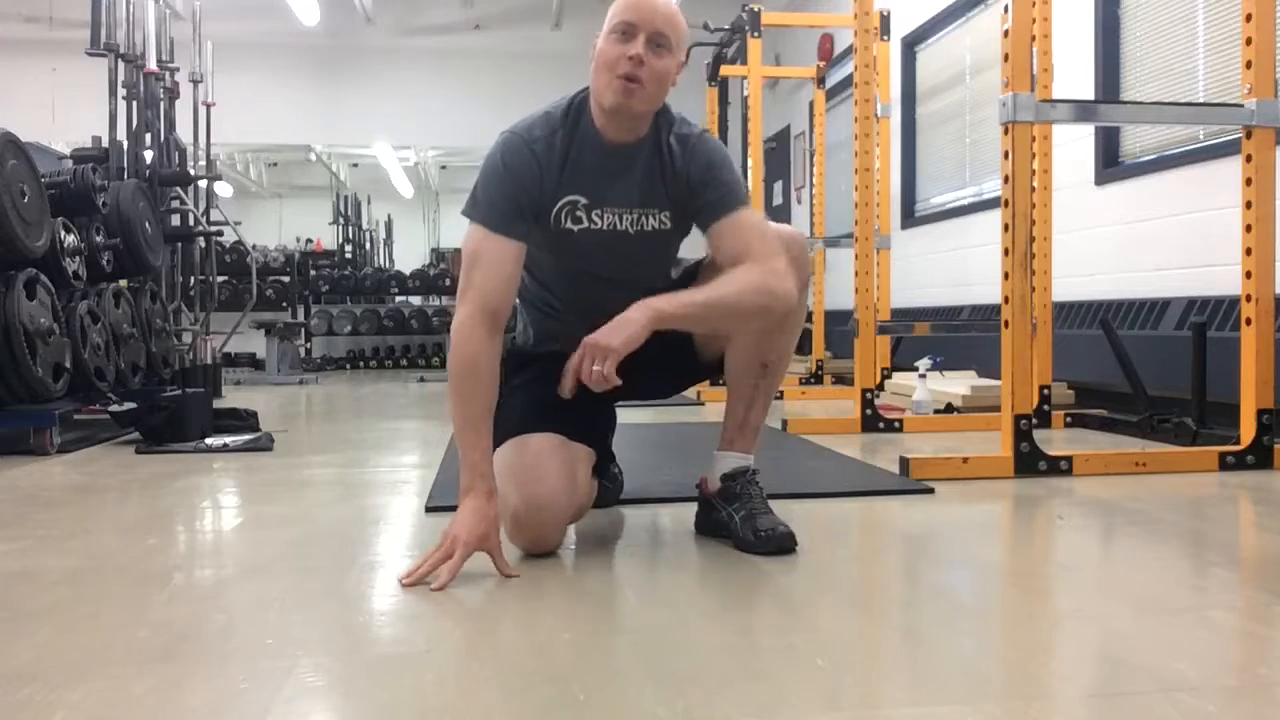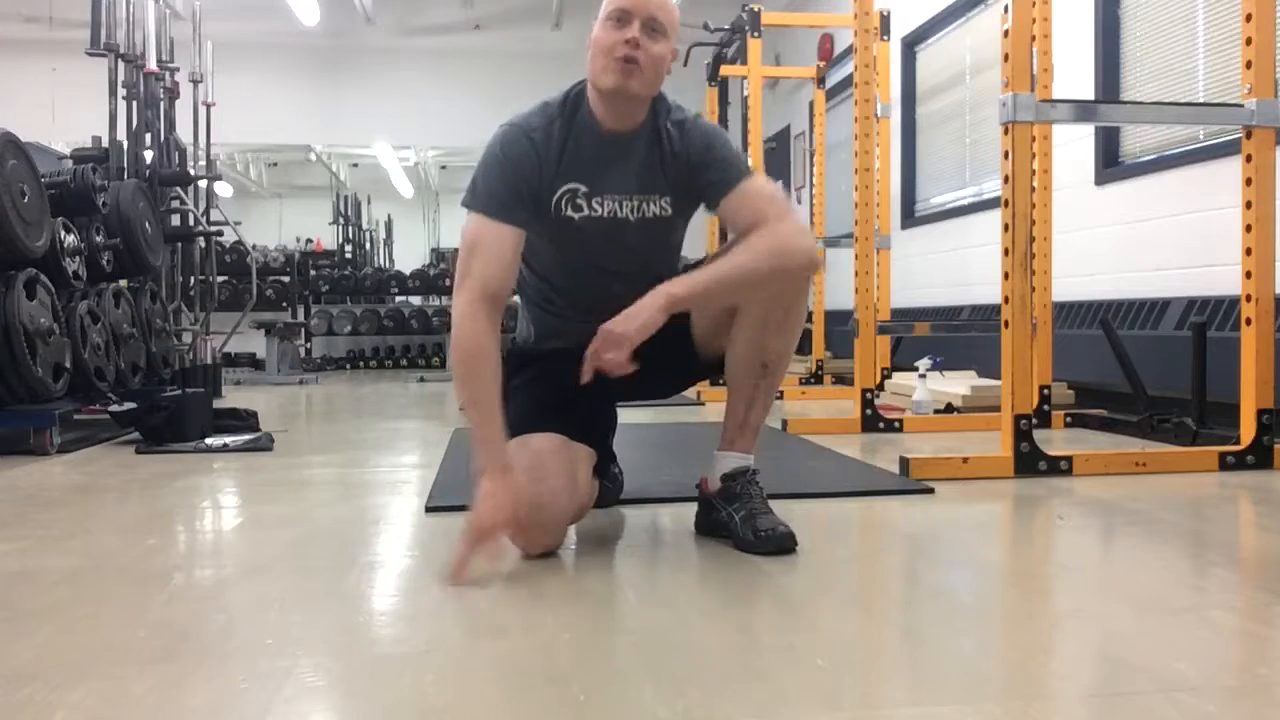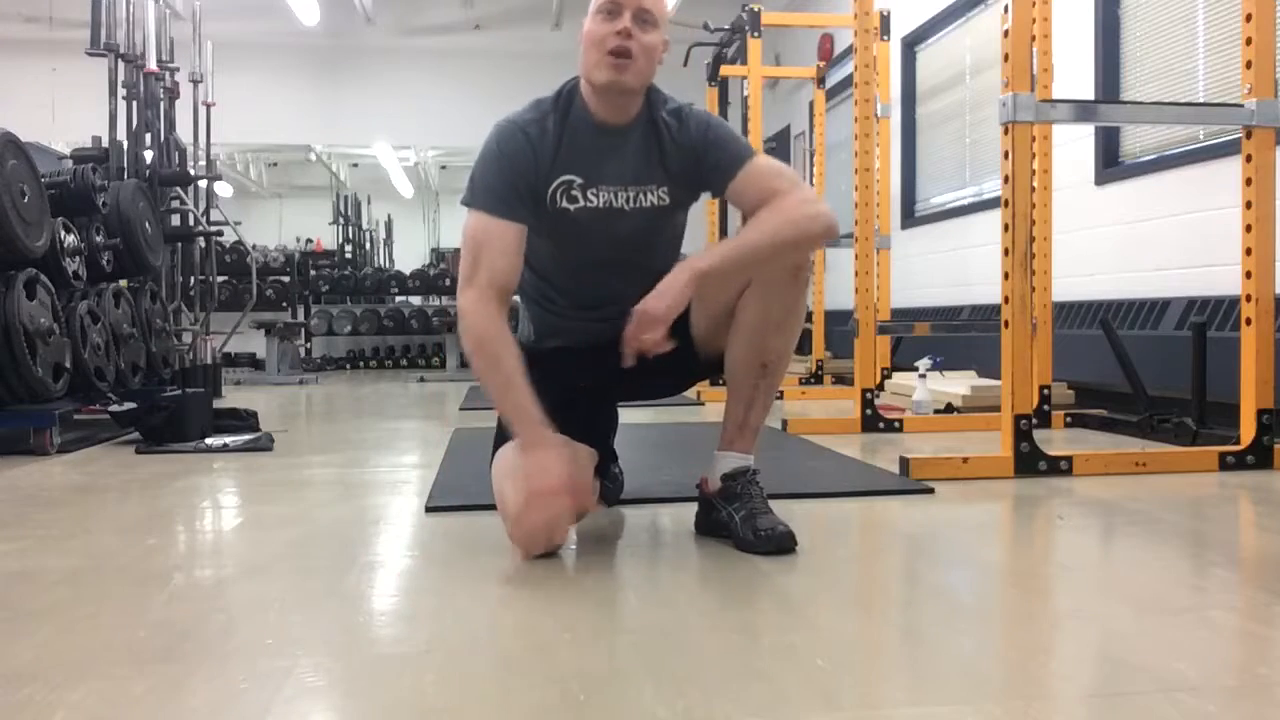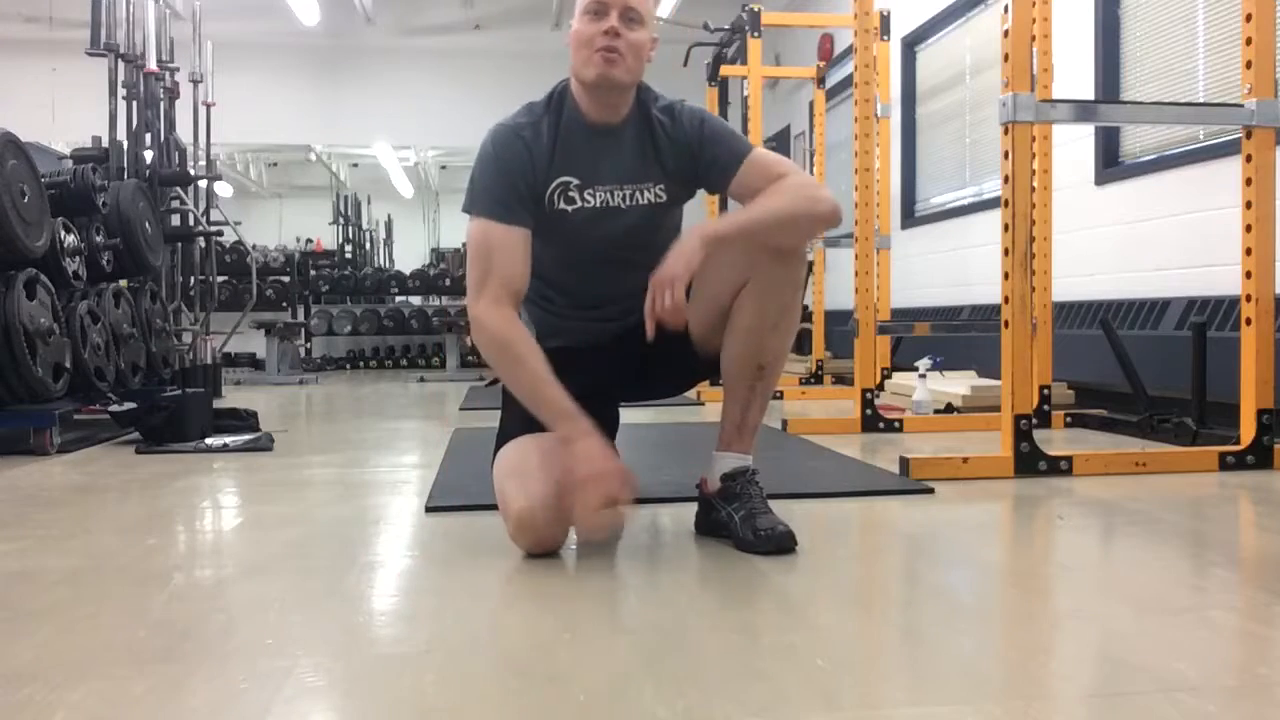
dt=0.1s
person 1, frame 1
left shoulder: (696, 155)
right shoulder: (529, 151)
left elbow: (777, 289)
right elbow: (479, 317)
left wrist: (646, 318)
right wrist: (479, 493)
left hip: (649, 340)
right hip: (553, 354)
left knee: (787, 255)
right knee: (532, 521)
left ankle: (732, 481)
right ankle: (592, 470)
person 1, frame 2
left shoulder: (692, 141)
right shoulder: (525, 143)
left elbow: (795, 246)
right elbow: (476, 305)
left wrist: (662, 300)
right wrist: (496, 474)
left hip: (660, 332)
right hip: (559, 355)
left knee: (785, 261)
right knee: (533, 524)
left ankle: (728, 483)
right ankle: (593, 471)
person 1, frame 3
left shoulder: (687, 131)
right shoulder: (522, 140)
left elbow: (813, 217)
right elbow: (479, 302)
left wrist: (687, 276)
right wrist: (536, 447)
left hip: (660, 330)
right hip: (559, 354)
left knee: (782, 248)
right knee: (536, 521)
left ankle: (730, 481)
right ankle: (591, 468)
person 1, frame 4
left shoulder: (681, 128)
right shoulder: (517, 143)
left elbow: (818, 203)
right elbow: (492, 309)
left wrist: (702, 235)
right wrist: (577, 438)
left hip: (661, 326)
right hip: (561, 355)
left knee: (777, 246)
right knee: (538, 521)
left ankle: (729, 481)
right ankle: (599, 455)
